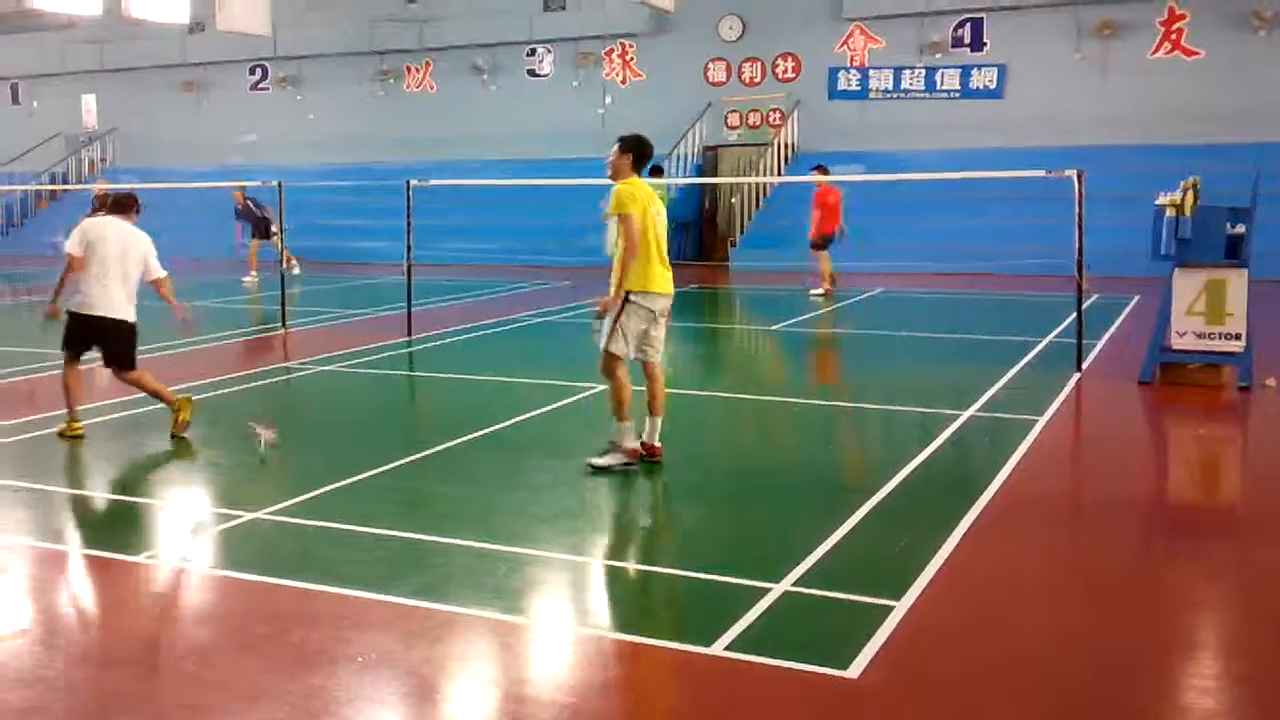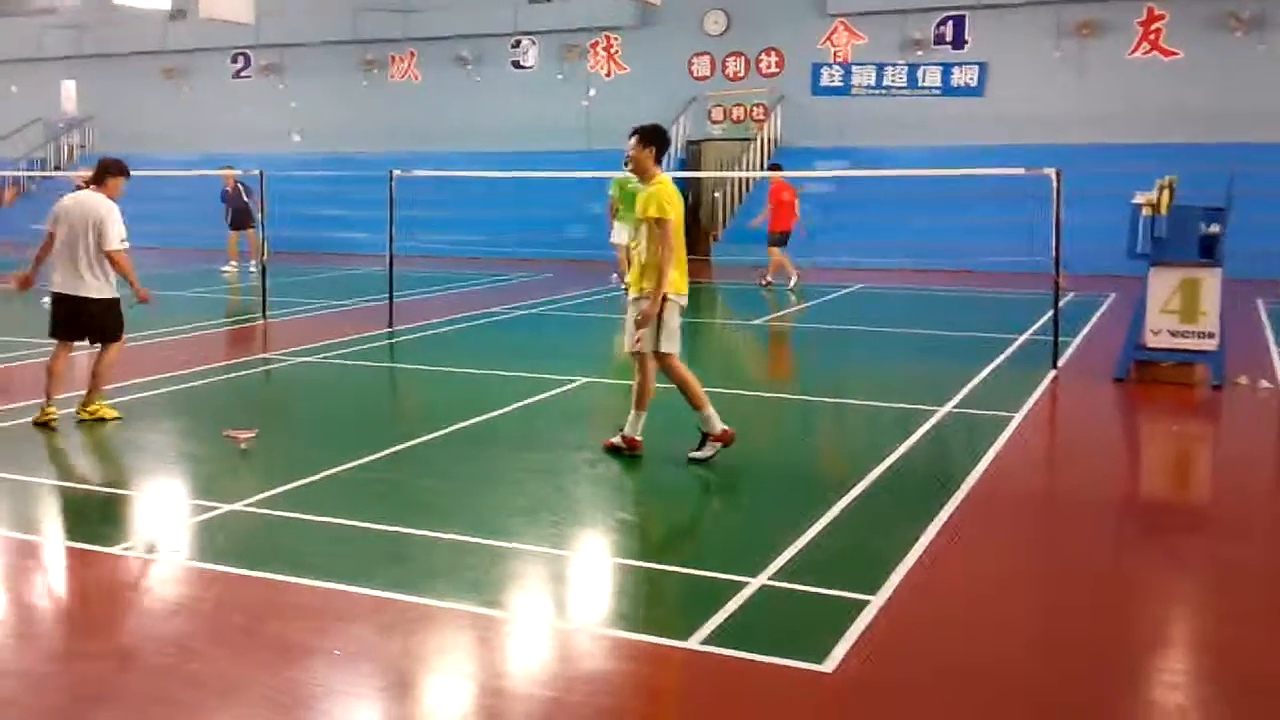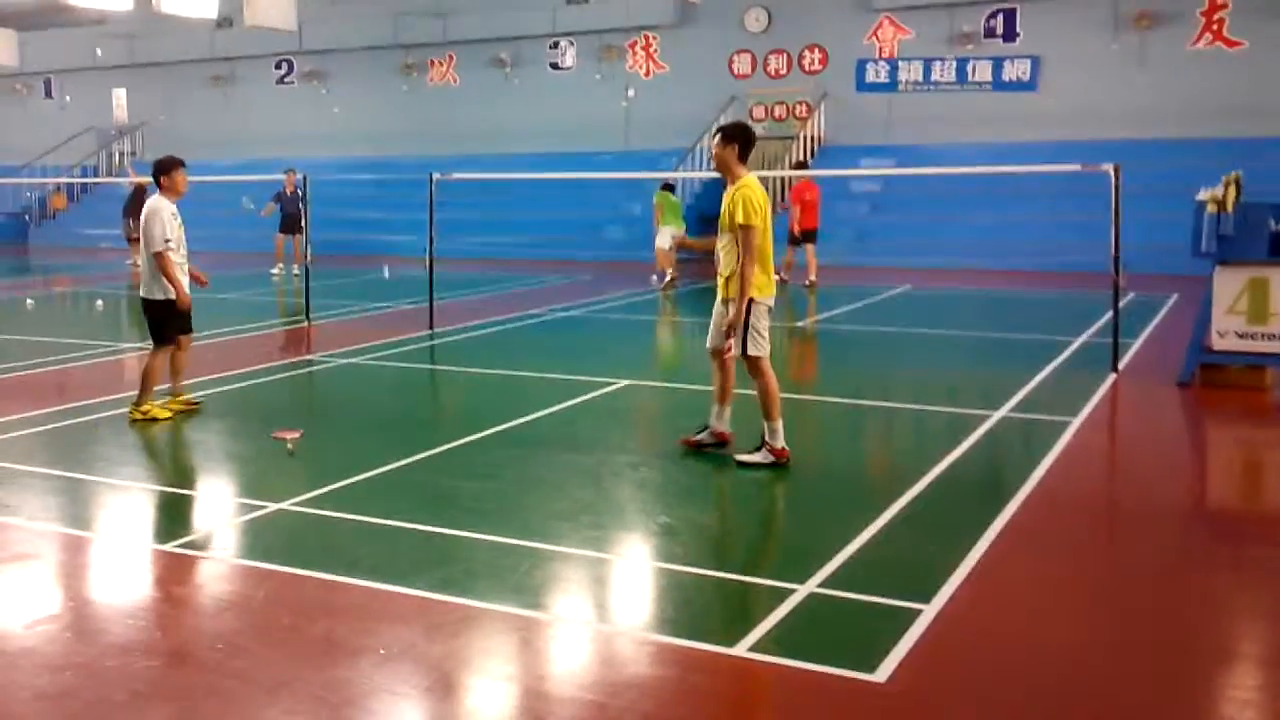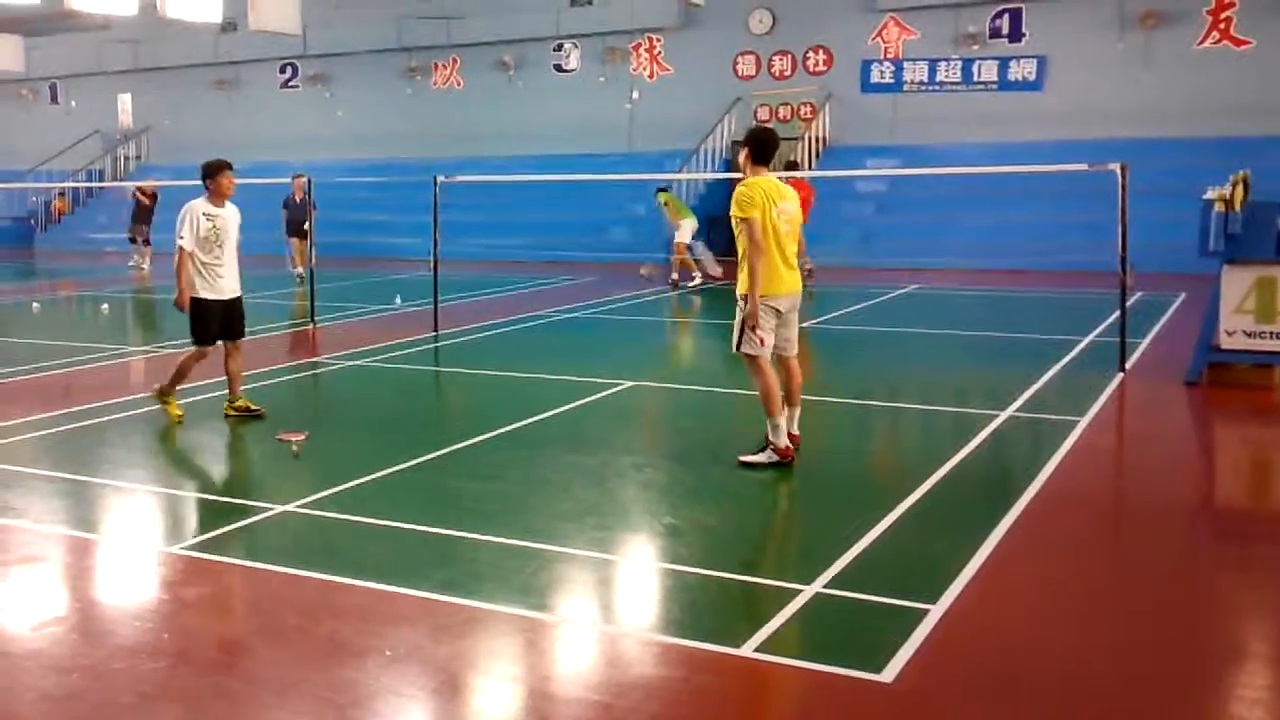
dt=0.4s
person 1, frame 1
left shoulder: (625, 190)
right shoulder: (651, 196)
left elbow: (632, 246)
left wrist: (616, 294)
left hip: (638, 291)
right hip: (661, 290)
left knee: (612, 364)
right knee: (651, 365)
left ankle: (624, 446)
right ankle: (650, 442)
person 1, frame 2
left shoulder: (660, 191)
right shoulder: (651, 190)
left elbow: (668, 250)
left wrist: (654, 300)
right wrist: (638, 294)
left hip: (660, 291)
right hip: (644, 289)
left knee: (668, 363)
right knee: (642, 361)
left ankle: (716, 430)
right ankle: (631, 436)
person 1, frame 3
left shoulder: (746, 193)
right shoulder: (734, 190)
left elbow: (750, 256)
left wrist: (738, 308)
right wrist: (695, 243)
left hip: (747, 293)
right hip: (730, 290)
left knee: (756, 364)
right knee: (720, 355)
left ankle: (776, 446)
right ankle: (718, 428)
person 1, frame 4
left shoulder: (747, 190)
right shoulder: (787, 191)
left elbow: (756, 245)
left wrist: (753, 301)
left hip: (762, 291)
right hip: (790, 287)
left knee: (758, 362)
right knee: (787, 359)
left ankle: (779, 445)
right ankle: (790, 430)
person 2, frame 1
left shoulder: (88, 226)
right shoulder: (142, 239)
left elbow: (72, 267)
right elbow: (159, 281)
left wrist: (54, 301)
right wrist: (177, 309)
left hip: (84, 309)
right hip: (121, 315)
left knee: (71, 362)
right knee: (126, 372)
left ankle: (73, 423)
right ankle: (177, 404)
person 2, frame 2
left shoulder: (65, 202)
right shoulder: (108, 209)
left elbow: (48, 243)
right elbow: (115, 255)
left wrist: (33, 271)
right wrist: (137, 287)
left hip: (64, 289)
right hip: (99, 292)
left knee: (62, 347)
right knee: (112, 345)
left ankle: (48, 408)
right ankle: (90, 405)
person 2, frame 3
left shoulder: (163, 206)
right shoulder: (161, 209)
right elbow: (161, 255)
left wrist: (190, 271)
right wrist: (179, 290)
left hip: (168, 291)
right hip: (163, 293)
left knee: (183, 341)
right knee: (163, 347)
left ankle: (176, 396)
right ankle: (141, 406)
person 2, frame 4
left shoulder: (233, 212)
right shoulder: (193, 210)
right elbow: (183, 252)
left wrist: (233, 282)
right wrist: (183, 288)
left hip: (231, 292)
right hip: (203, 294)
left knee: (234, 346)
right knee: (203, 350)
left ankle: (235, 401)
right ankle: (166, 392)
